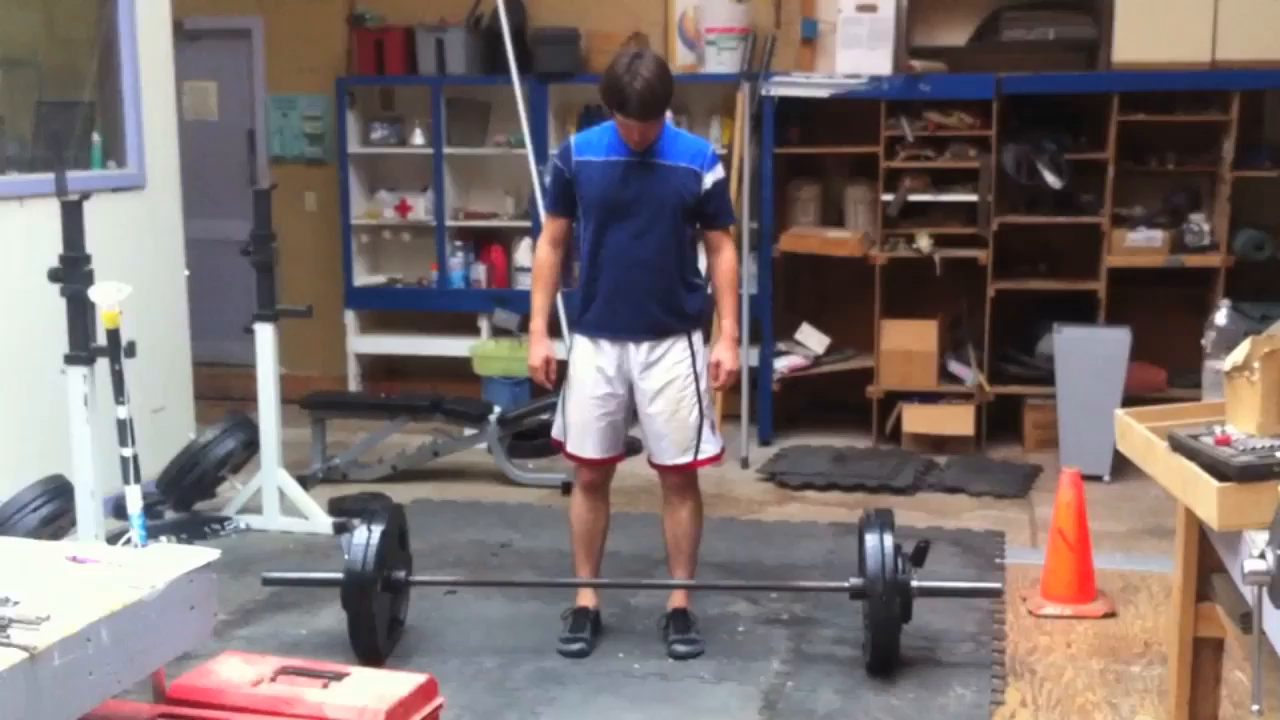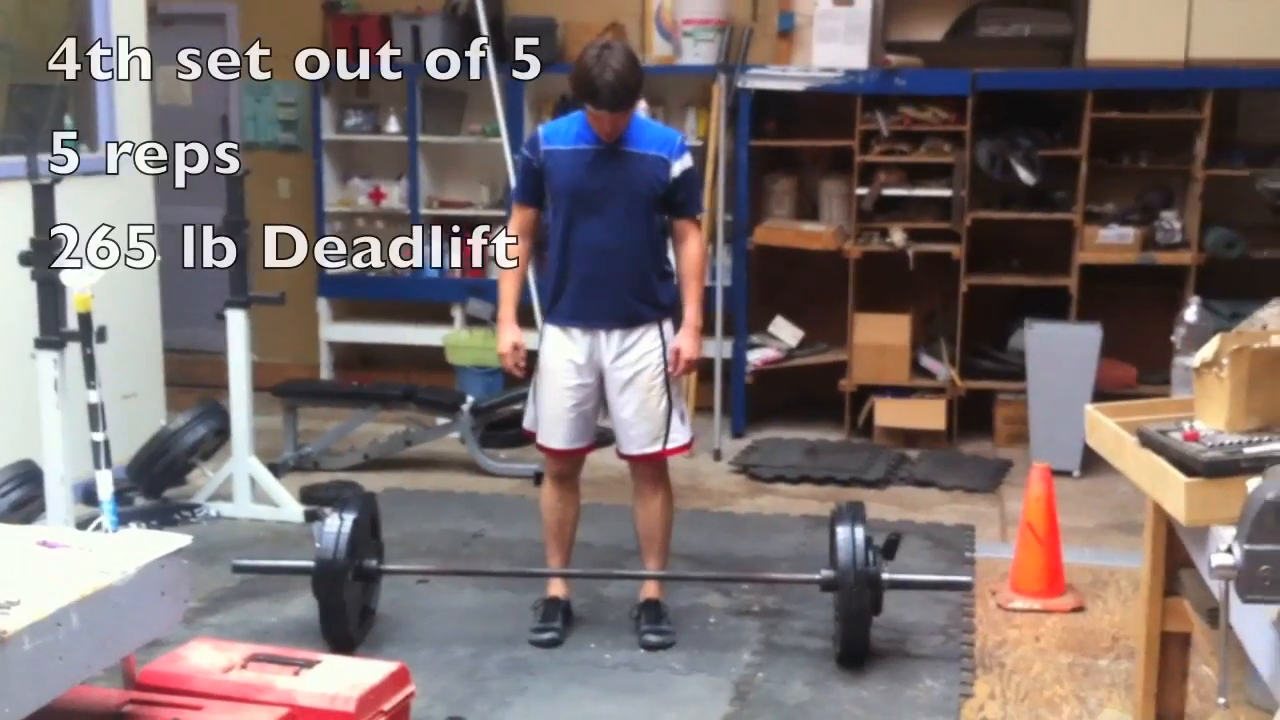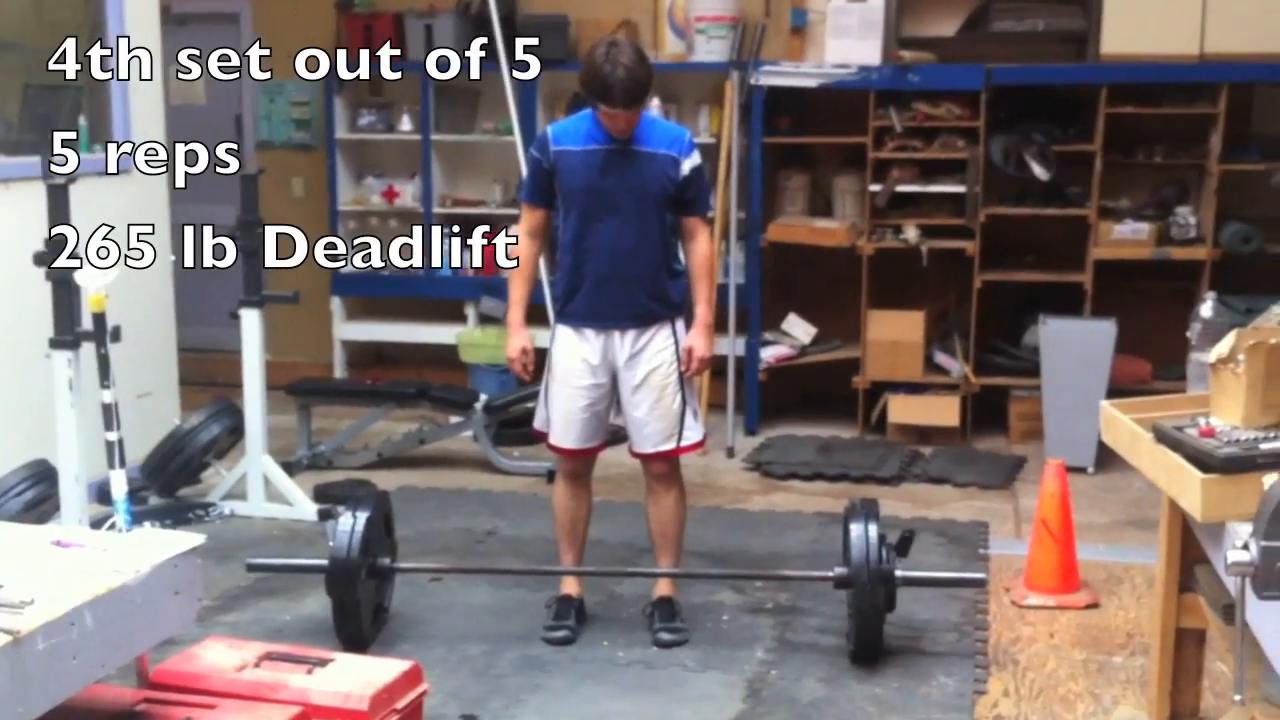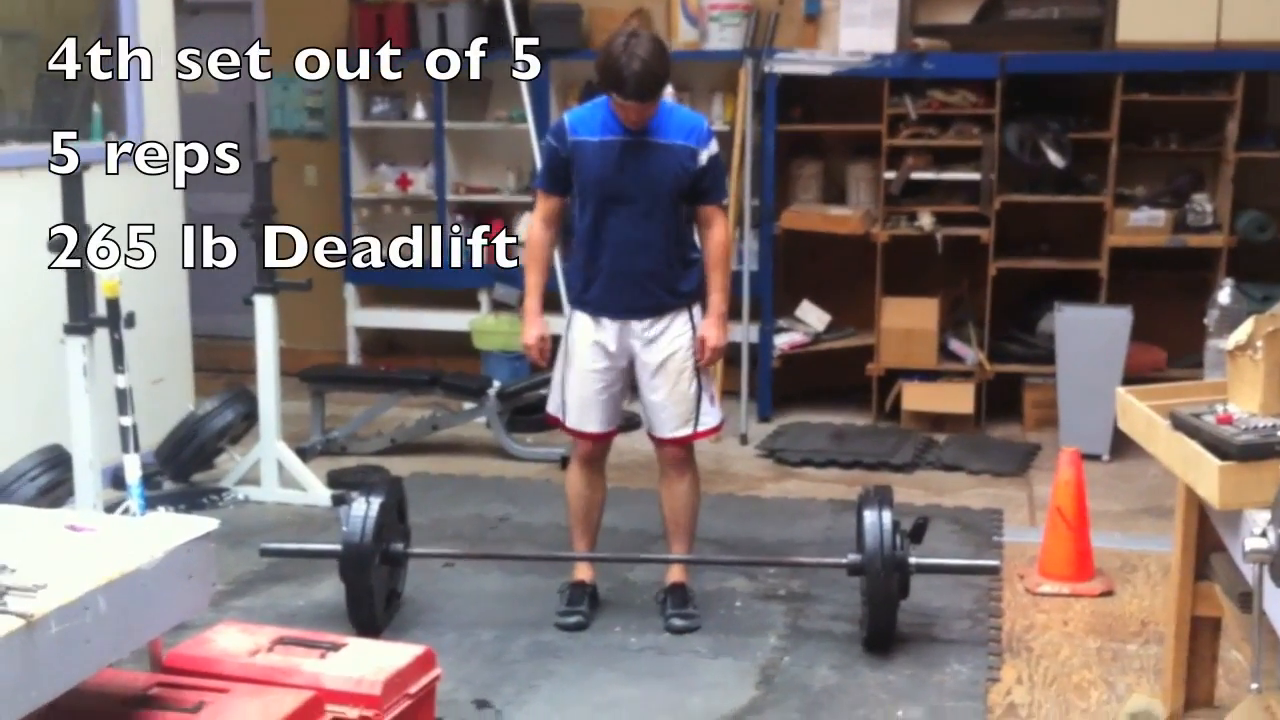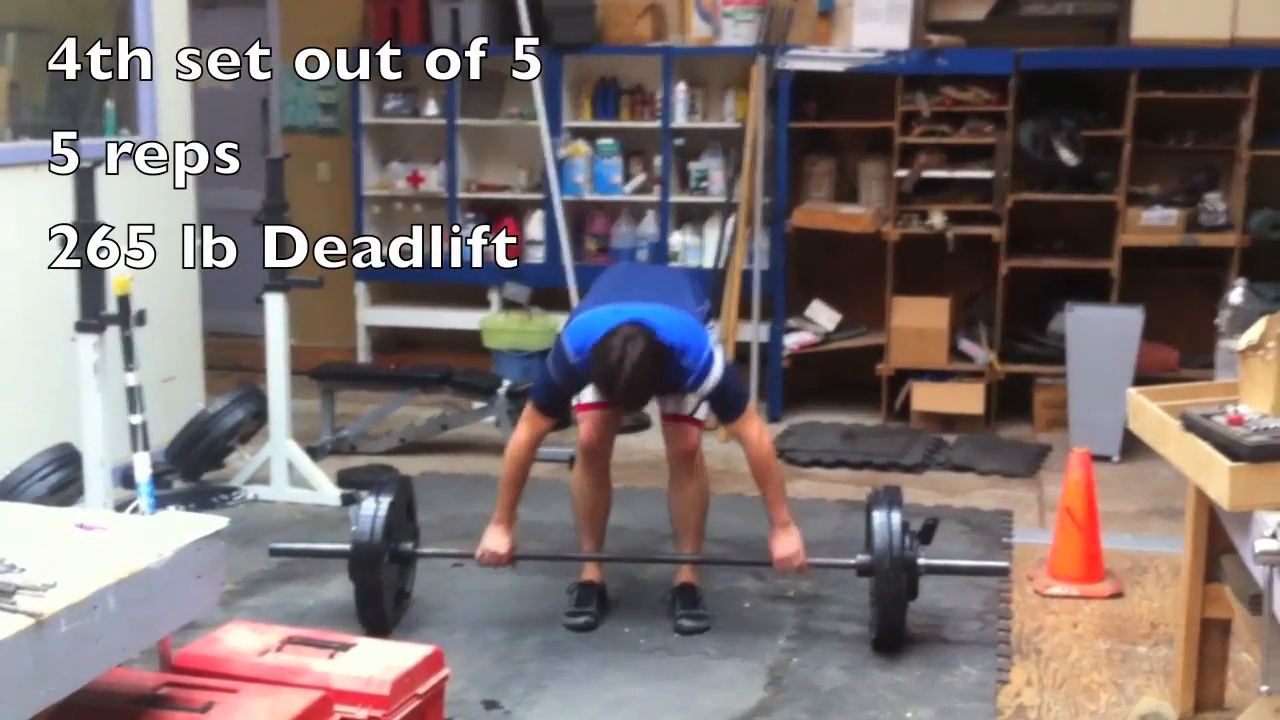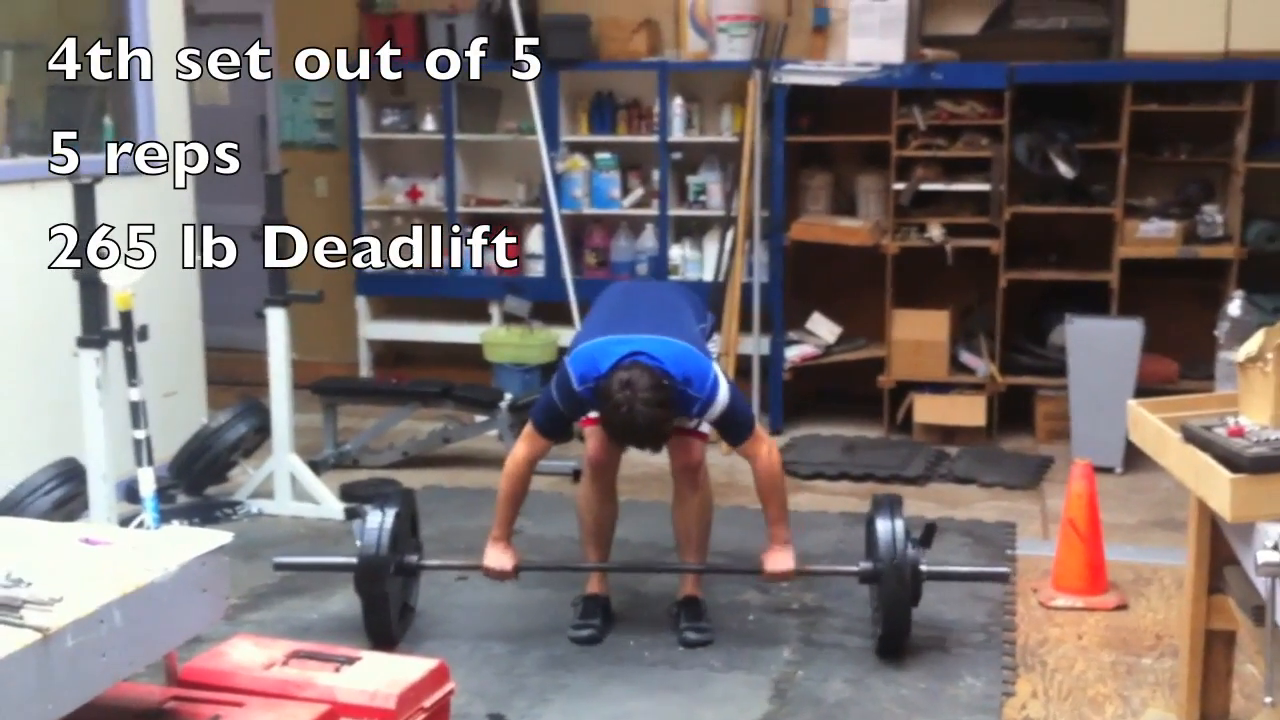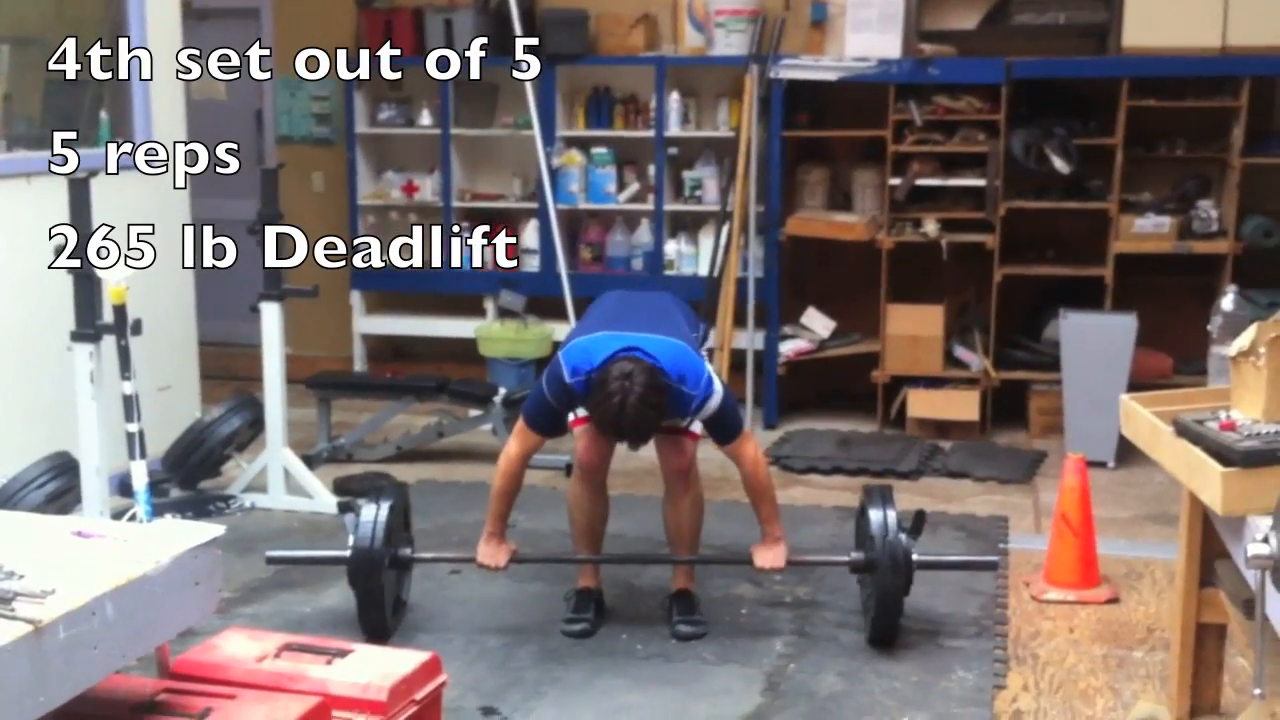
dt=0.7s
person 1, frame 1
left shoulder: (698, 160)
right shoulder: (576, 154)
left elbow: (721, 250)
right elbow: (552, 244)
left wrist: (728, 336)
right wrist: (538, 330)
left hip: (673, 340)
right hip: (595, 338)
left knee: (679, 474)
right knee: (589, 473)
left ankle: (679, 604)
right ankle: (585, 602)
person 1, frame 2
left shoulder: (668, 149)
right shoulder: (546, 143)
left elbow: (688, 238)
right elbow: (521, 232)
left wrist: (690, 325)
right wrist: (507, 318)
left hip: (644, 329)
right hip: (566, 327)
left knee: (650, 463)
right knee: (559, 463)
left ankle: (652, 594)
right ankle: (556, 591)
person 1, frame 3
left shoulder: (677, 146)
right shoulder: (555, 143)
left elbow: (697, 237)
right elbow: (529, 234)
left wrist: (703, 323)
right wrist: (516, 323)
left hip: (655, 329)
right hip: (577, 328)
left knee: (662, 463)
right knee: (572, 461)
left ankle: (664, 591)
right ankle: (569, 589)
person 1, frame 4
left shoulder: (694, 135)
right shoulder: (569, 132)
left elbow: (713, 225)
right elbow: (544, 222)
left wrist: (716, 314)
right wrist: (532, 310)
left hip: (671, 318)
right hip: (592, 316)
left knee: (675, 450)
right knee: (587, 448)
left ankle: (678, 577)
right ankle: (582, 574)
person 1, frame 5
left shoulder: (694, 353)
right shoulder: (576, 350)
left elbow: (754, 436)
right elbow: (525, 436)
left wrist: (783, 527)
right wrist: (500, 524)
right hip: (603, 336)
left knee: (685, 447)
right knee: (591, 442)
left ankle: (687, 580)
right ankle: (591, 576)
person 1, frame 6
left shoulder: (700, 380)
right shoulder: (578, 378)
left elbow: (763, 453)
right elbow: (524, 452)
left wrist: (779, 543)
right wrist: (499, 540)
left knee: (689, 463)
right knee: (598, 459)
left ankle: (691, 593)
right ankle: (595, 590)
person 1, frame 7
left shoulder: (693, 382)
right shoulder: (569, 374)
left elbow: (747, 454)
right elbow: (517, 451)
left wrist: (772, 537)
right wrist: (493, 535)
left knee: (680, 466)
right knee: (588, 461)
left ankle: (683, 588)
right ankle: (587, 586)
